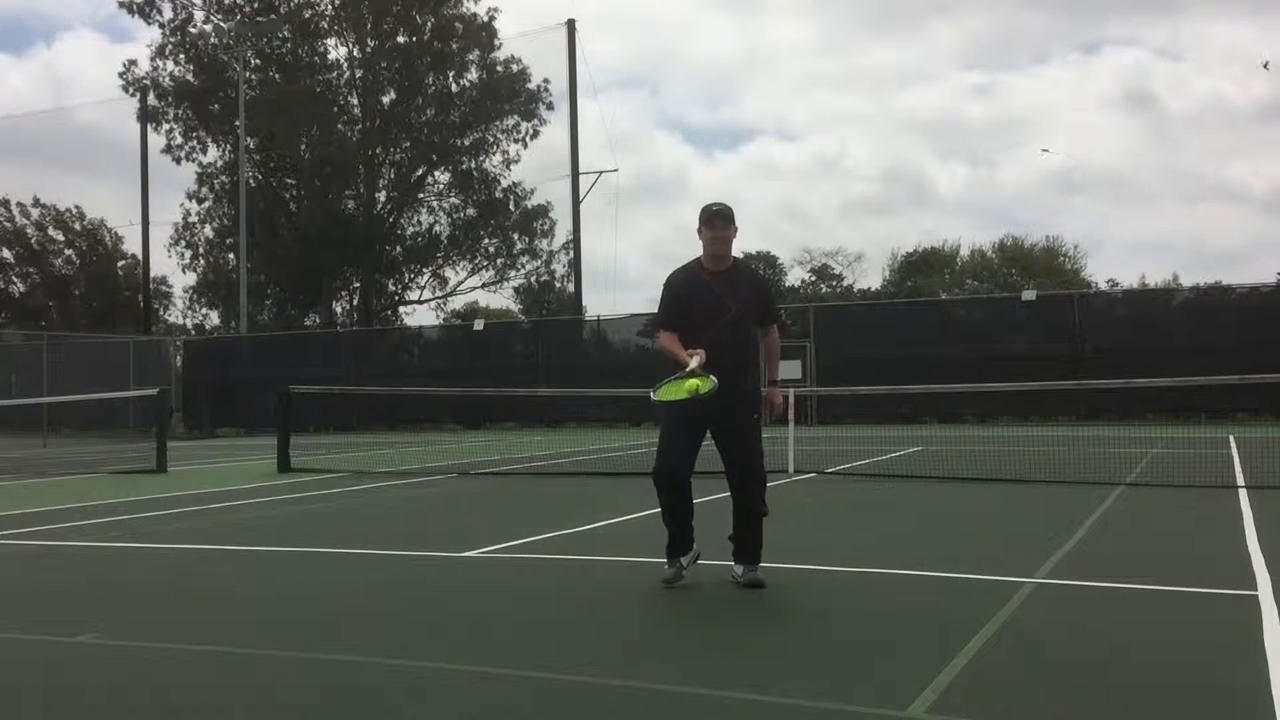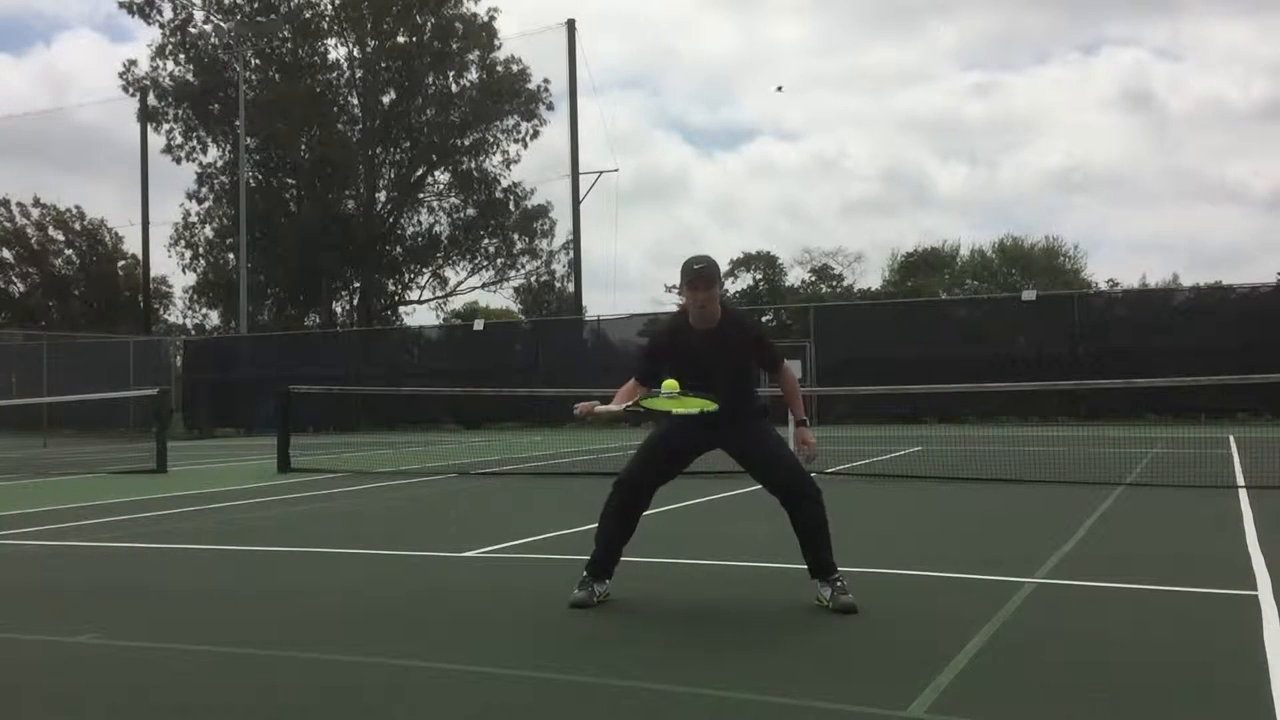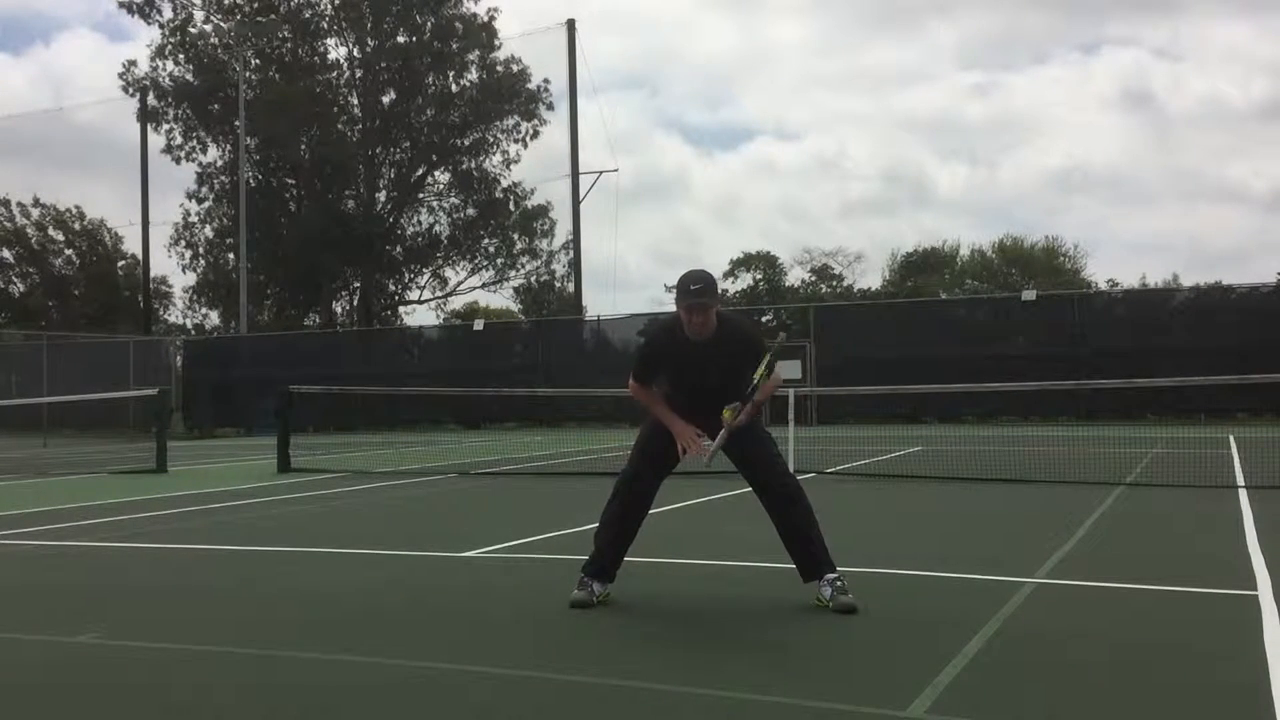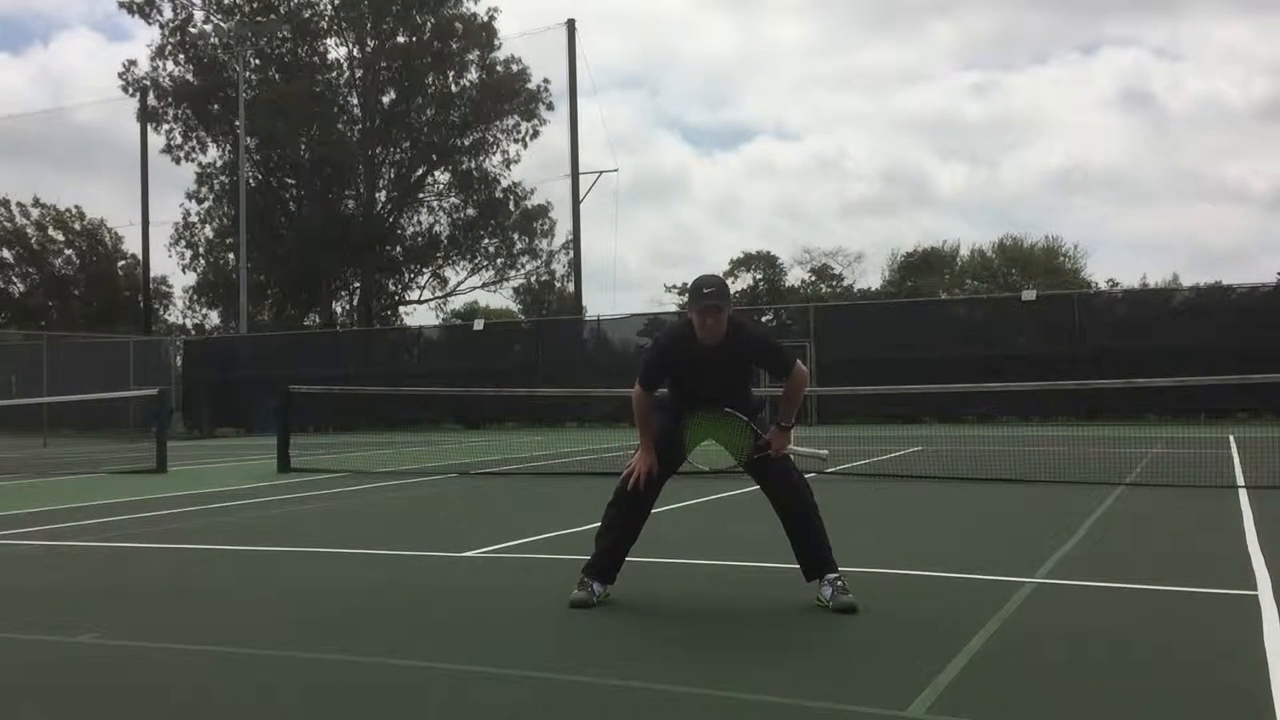
dt=1s
person 1, frame 1
left shoulder: (752, 280)
right shoulder: (680, 281)
left elbow: (768, 331)
right elbow: (664, 334)
left wrist: (772, 384)
right wrist: (684, 356)
left hip: (738, 396)
right hip: (688, 394)
left knee: (746, 478)
right knee: (669, 472)
left ankle: (746, 560)
right ankle: (681, 551)
person 1, frame 2
left shoulder: (744, 328)
right shoulder: (668, 335)
left elbow: (781, 371)
right elbow: (639, 382)
left wrist: (801, 423)
left hip: (743, 420)
right hip: (686, 421)
left knee: (800, 487)
right knee: (629, 485)
left ankle: (828, 579)
right ankle: (596, 576)
person 1, frame 3
left shoulder: (741, 333)
right shoulder: (660, 337)
left elbow: (773, 374)
right elbow: (639, 385)
left wrist: (751, 407)
right wrist: (677, 427)
left hip: (734, 411)
right hip: (676, 414)
left knee: (781, 487)
right knee: (631, 487)
left ankle: (826, 577)
right ankle: (595, 576)
person 1, frame 4
left shoulder: (750, 338)
right shoulder: (669, 343)
left elbow: (798, 375)
right elbow: (642, 393)
left wrist: (783, 427)
right wrist: (646, 448)
left hip: (739, 413)
right hip: (679, 414)
left knee: (791, 489)
right knee: (634, 487)
left ankle: (827, 577)
right ankle: (596, 577)
